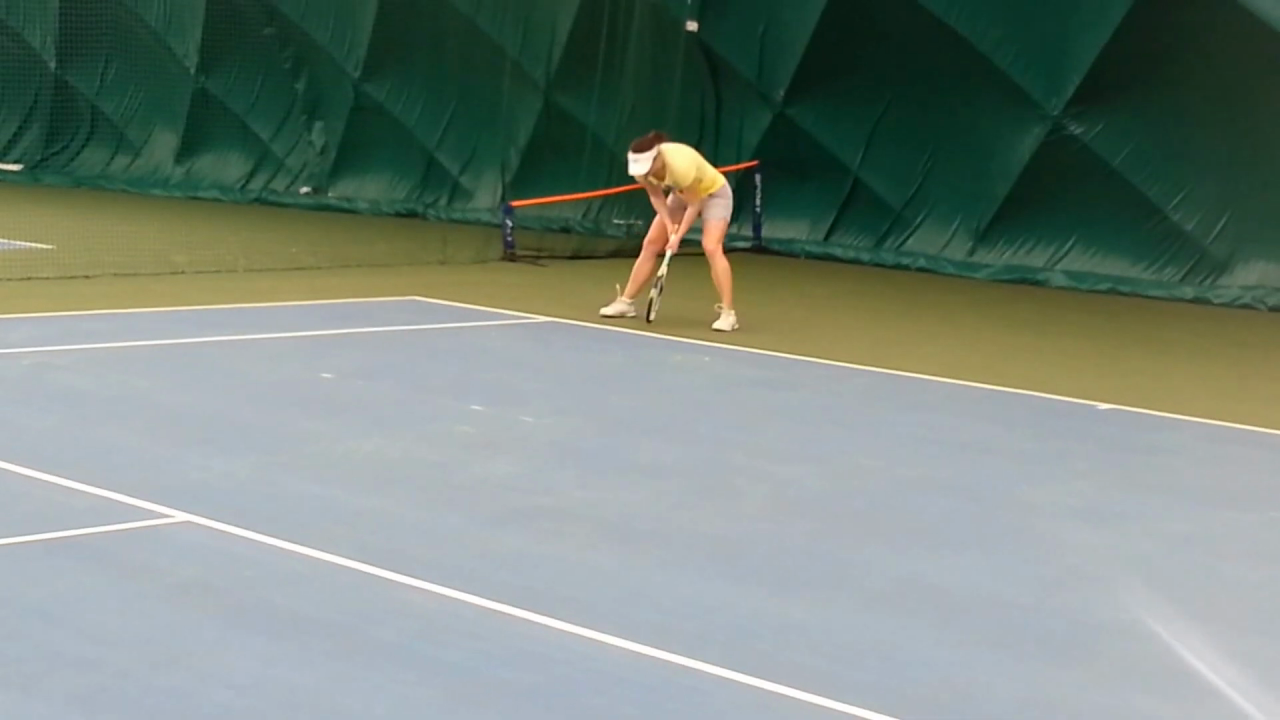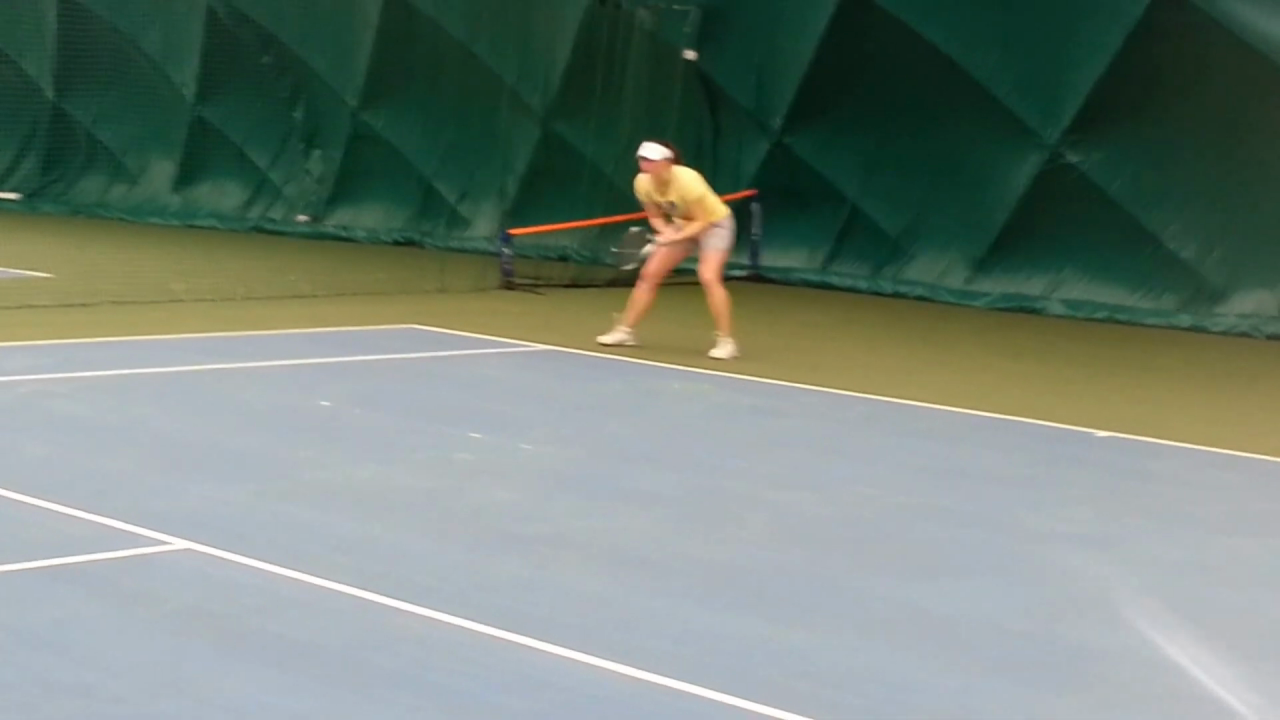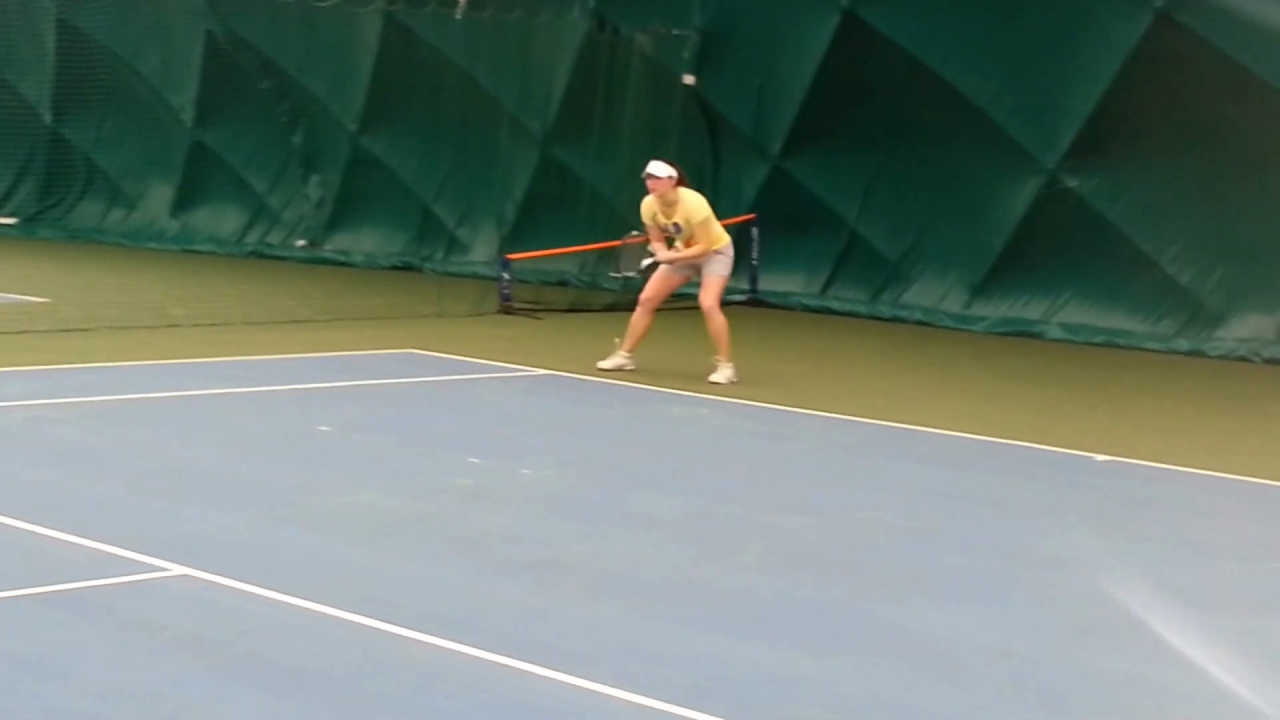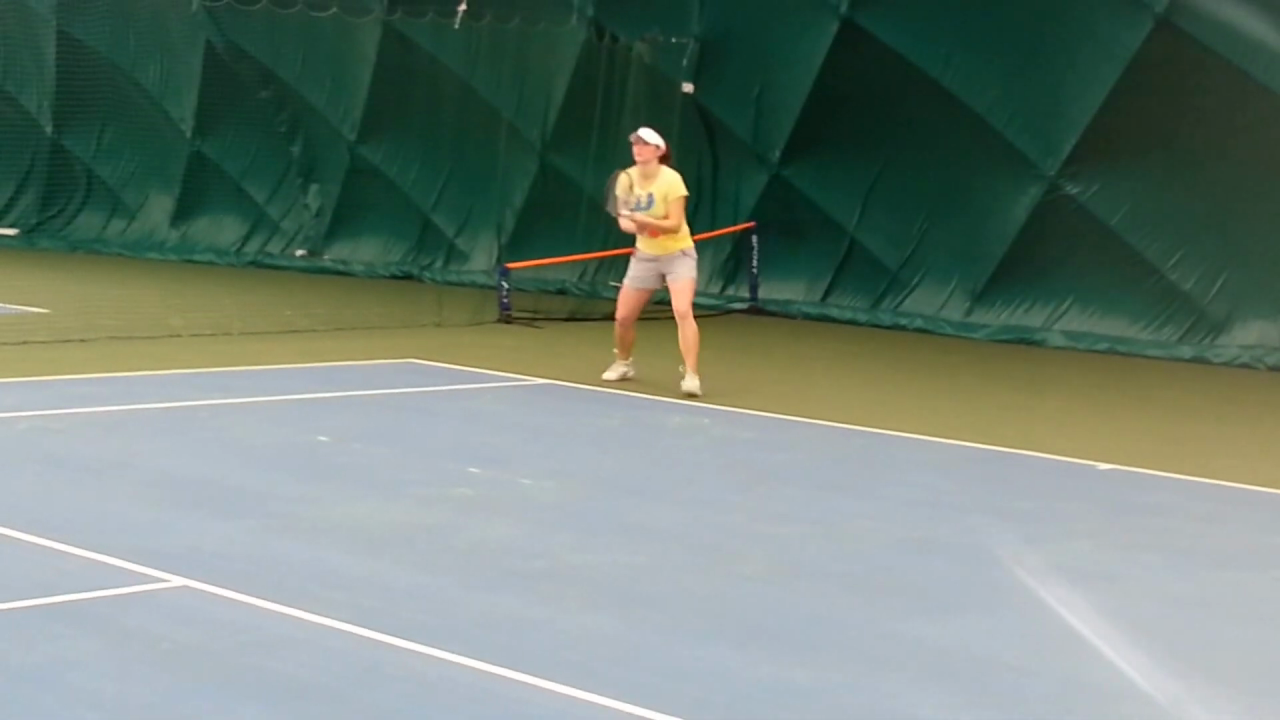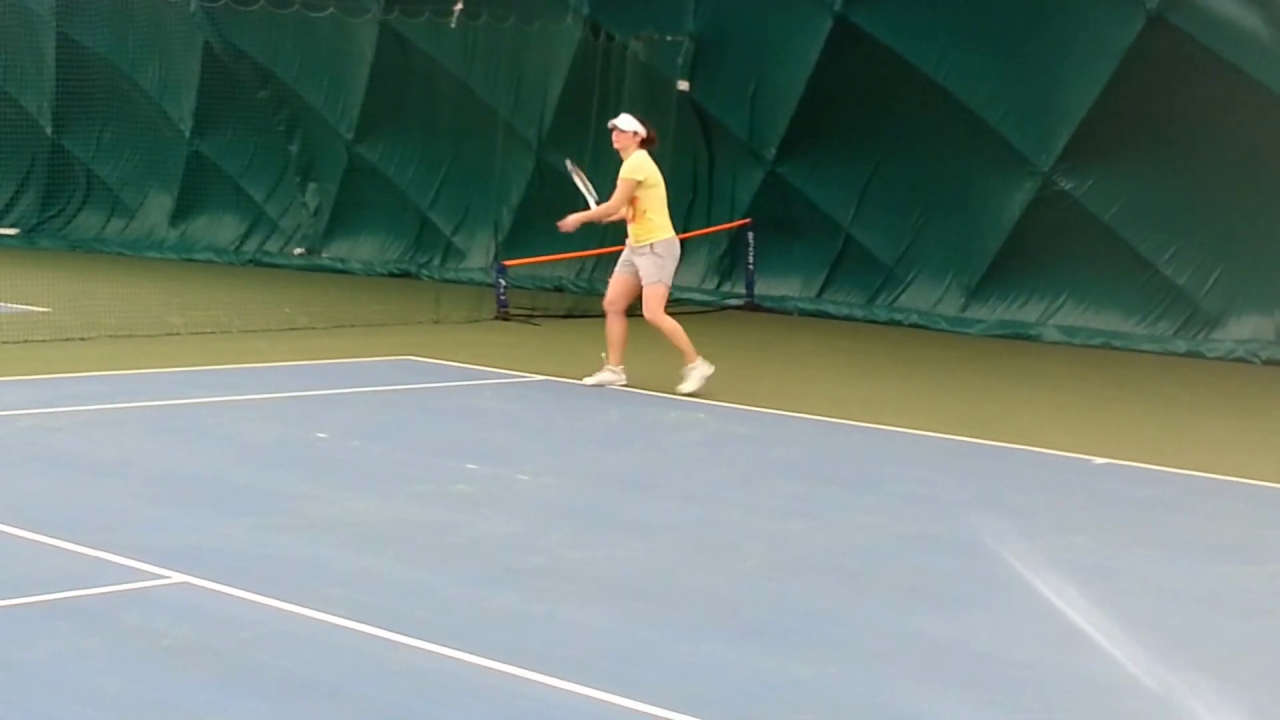
dt=1s
person 1, frame 1
left shoulder: (679, 165)
right shoulder: (640, 166)
left elbow: (695, 203)
right elbow: (656, 196)
left wrist: (678, 237)
right wrist: (669, 222)
left hip: (714, 193)
right hip: (682, 195)
left knee: (711, 248)
right knee: (651, 244)
left ankle: (728, 313)
right ankle: (626, 301)
person 1, frame 2
left shoulder: (687, 181)
right shoulder: (643, 184)
left elbow: (703, 222)
right elbow: (656, 217)
left wrist: (675, 238)
right wrist: (667, 233)
left hip: (714, 223)
right hip: (683, 226)
left knee: (709, 277)
right knee: (649, 275)
left ankle: (726, 341)
right ankle: (625, 330)
person 1, frame 3
left shoulder: (693, 203)
right shoulder: (648, 205)
left elbow: (704, 246)
right elbow: (657, 241)
left wrist: (673, 257)
right wrist: (662, 253)
left hip: (716, 251)
right hip: (683, 251)
left knee: (708, 304)
right knee: (646, 300)
left ankle: (725, 365)
right ankle: (624, 355)
person 1, frame 4
left shoulder: (671, 179)
right shoulder: (628, 179)
left elbow: (676, 224)
right elbow: (624, 220)
left wrist: (642, 219)
right wrist: (633, 226)
left hip: (679, 254)
right hip: (645, 255)
left knee: (682, 310)
right knee: (623, 316)
left ankle: (691, 375)
right ankle: (623, 363)
person 1, frame 5
left shoulder: (636, 164)
right shoulder: (629, 162)
left elbow: (614, 205)
left wrist: (579, 218)
right wrist: (619, 217)
left hip: (659, 246)
right hip: (637, 246)
left knee: (654, 313)
right knee: (612, 305)
left ankle: (697, 364)
right ankle: (614, 369)
